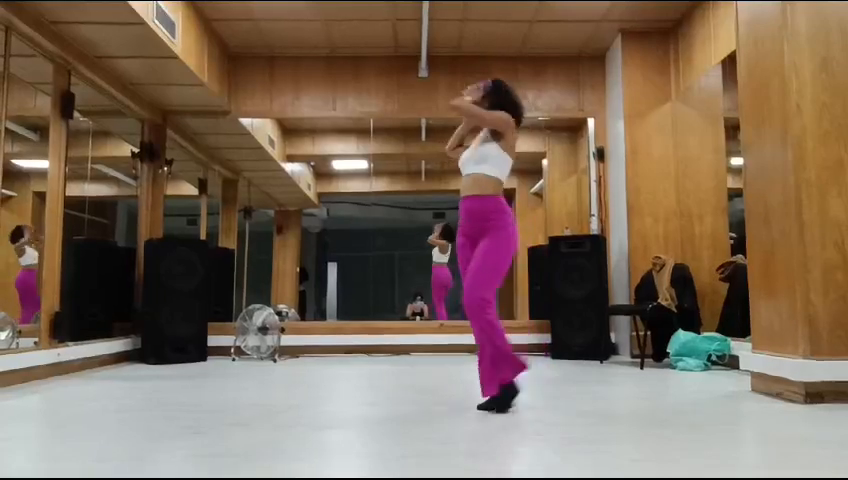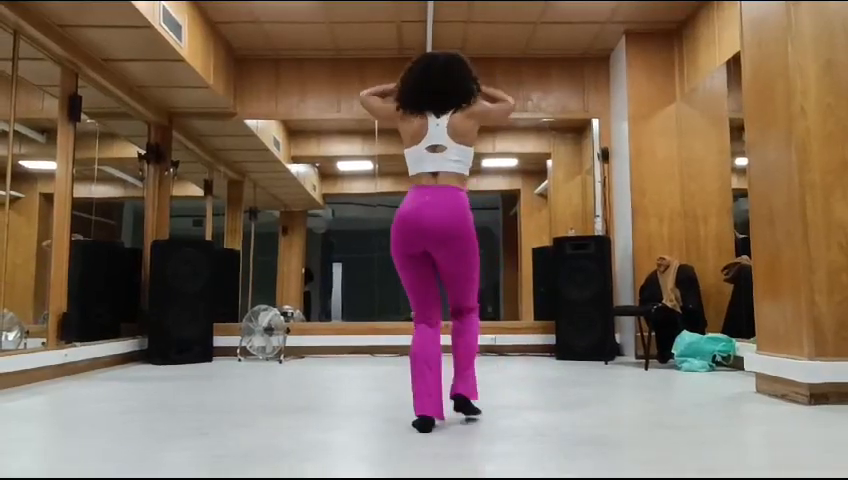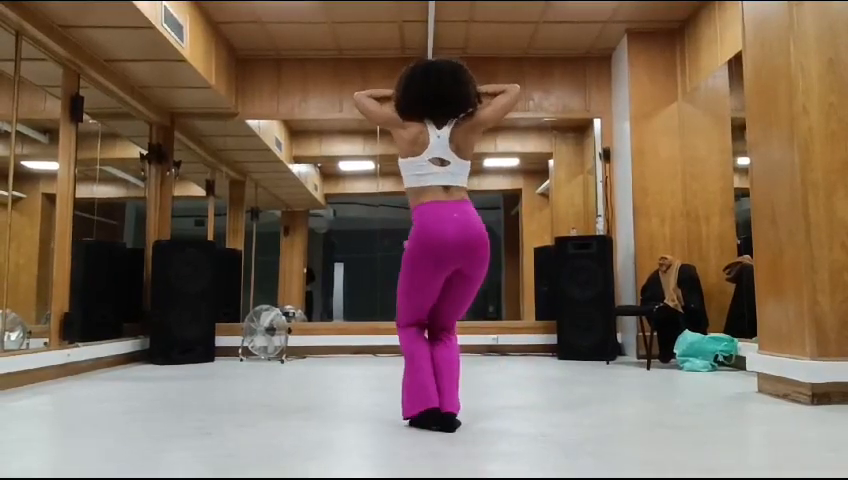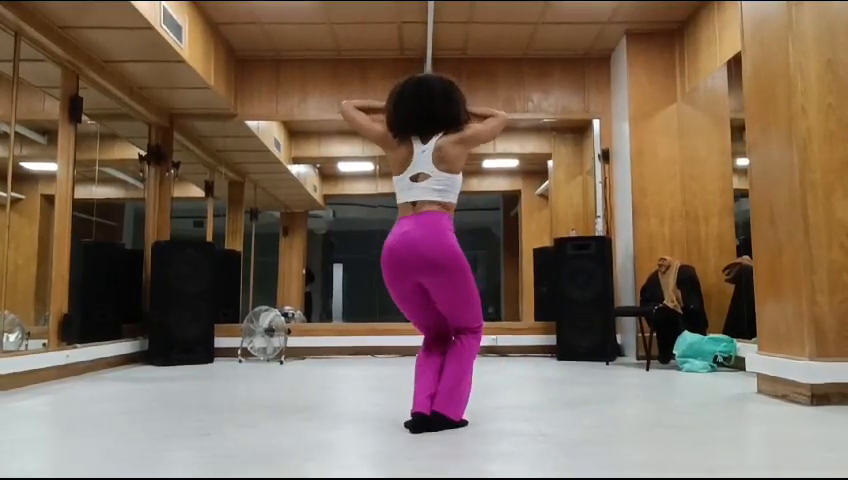
dt=0.7s
person 1, frame 1
left shoulder: (504, 123)
right shoulder: (478, 138)
left elbow: (459, 106)
right elbow: (450, 148)
left wrist: (470, 101)
right wrist: (467, 125)
left hip: (494, 224)
right hip: (467, 225)
left knee: (477, 302)
right knee: (478, 306)
left ankle: (508, 373)
right ankle: (496, 385)
person 1, frame 2
left shoulder: (407, 119)
right shoulder: (470, 114)
left elbow: (366, 97)
right elbow: (509, 105)
left wrist: (402, 86)
right wrist: (476, 89)
left hip: (409, 216)
right hip: (452, 213)
left knee: (425, 318)
right knee: (465, 309)
left ankle: (426, 410)
right ankle: (463, 391)
person 1, frame 3
left shoulder: (404, 127)
right shoulder: (467, 129)
left elbow: (360, 97)
right elbow: (513, 91)
left wrist: (398, 93)
right wrist: (475, 91)
left hip: (430, 232)
right hip: (471, 230)
left knee: (411, 325)
right knee: (443, 328)
left ankle: (425, 406)
right ankle: (448, 410)
person 1, frame 4
left shoulder: (395, 145)
right shoulder: (456, 142)
left elbow: (347, 108)
right elbow: (500, 118)
left wrist: (388, 105)
right wrist: (463, 110)
left hip: (396, 247)
right hip: (436, 243)
left knee: (436, 336)
right knee: (469, 331)
left ankle: (422, 409)
right ankle: (446, 410)
